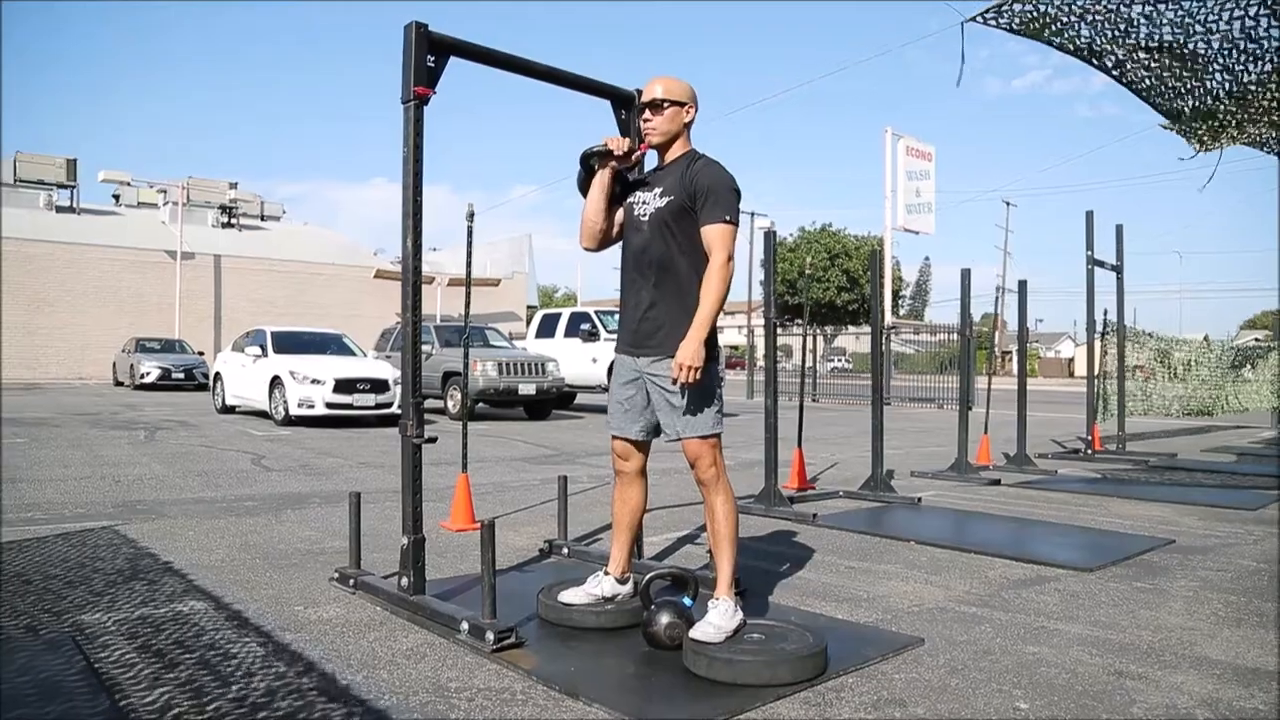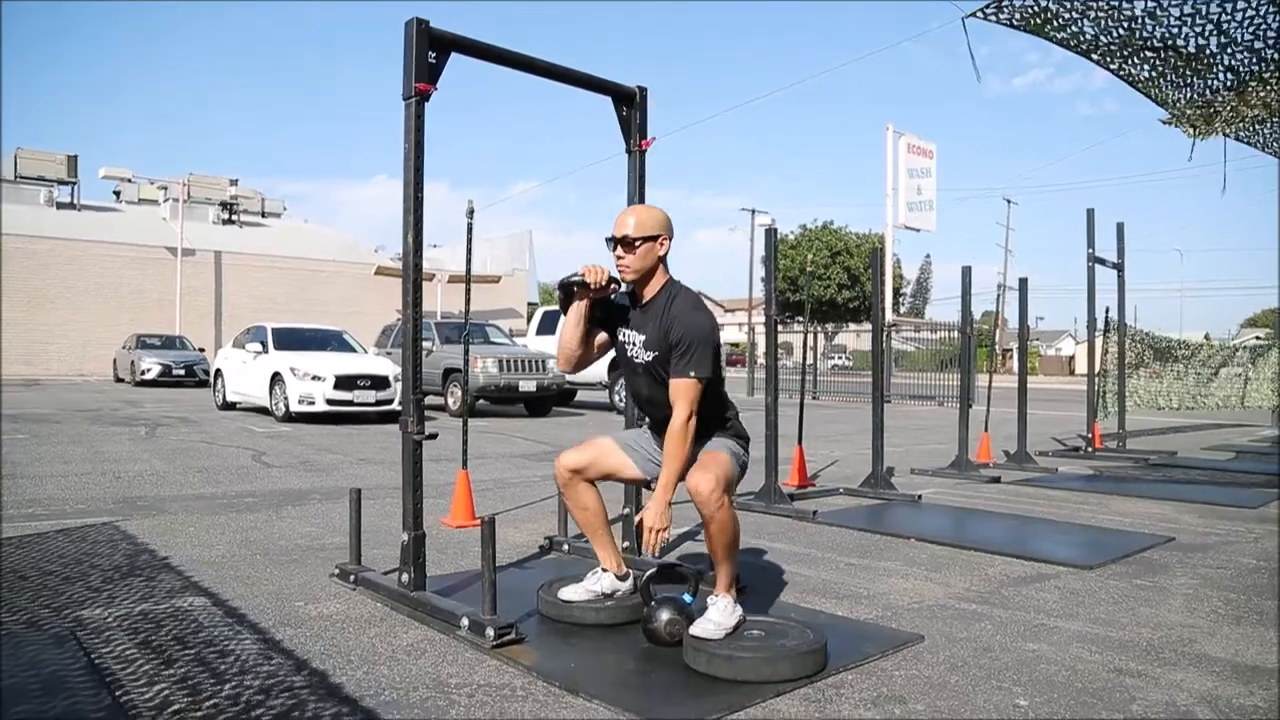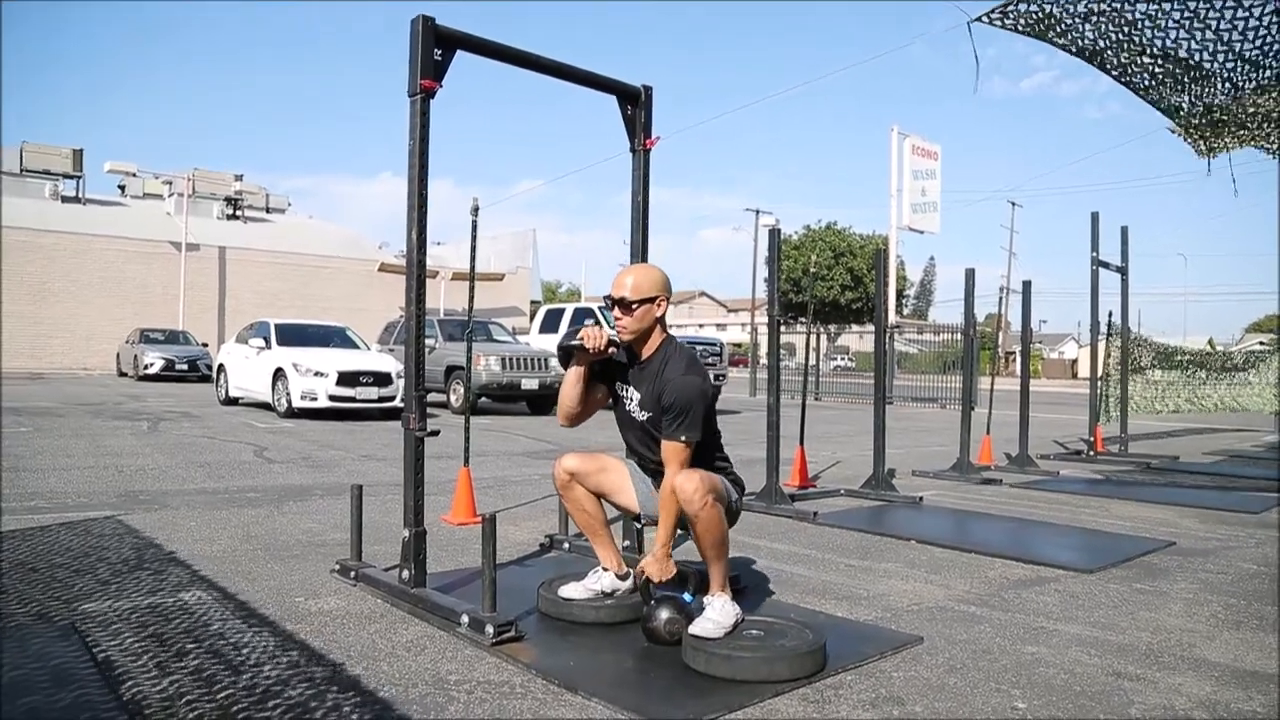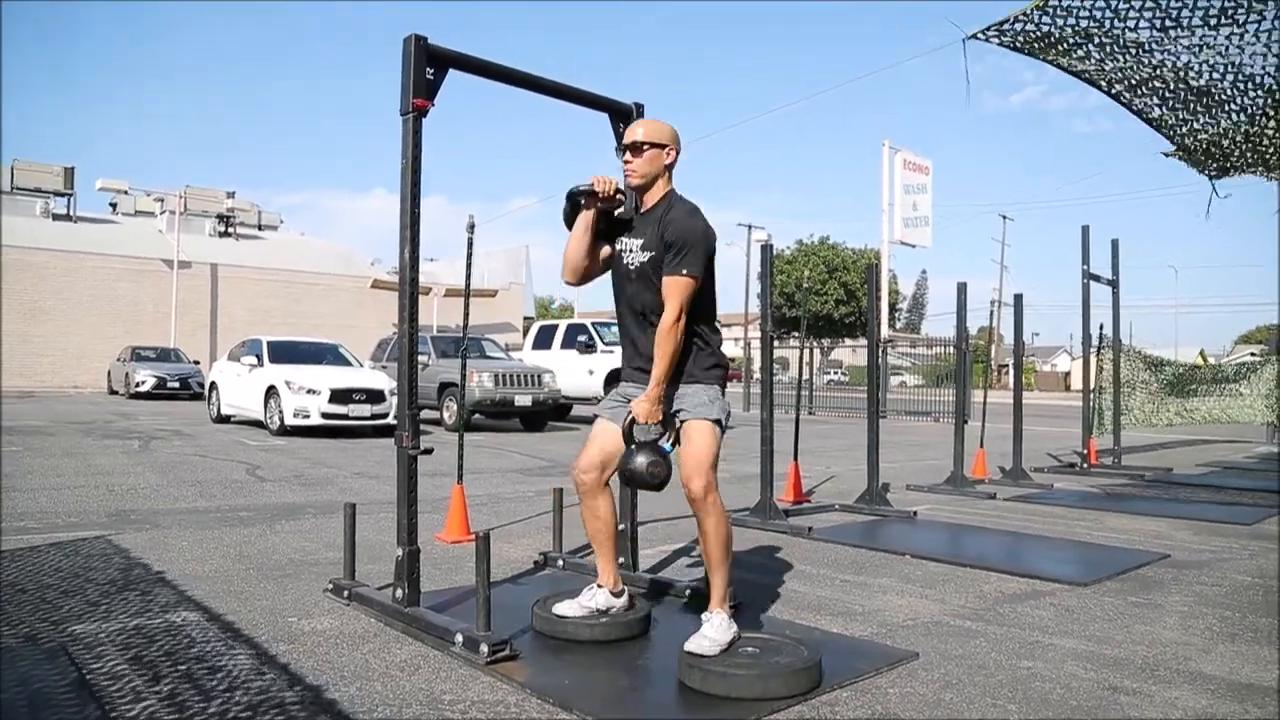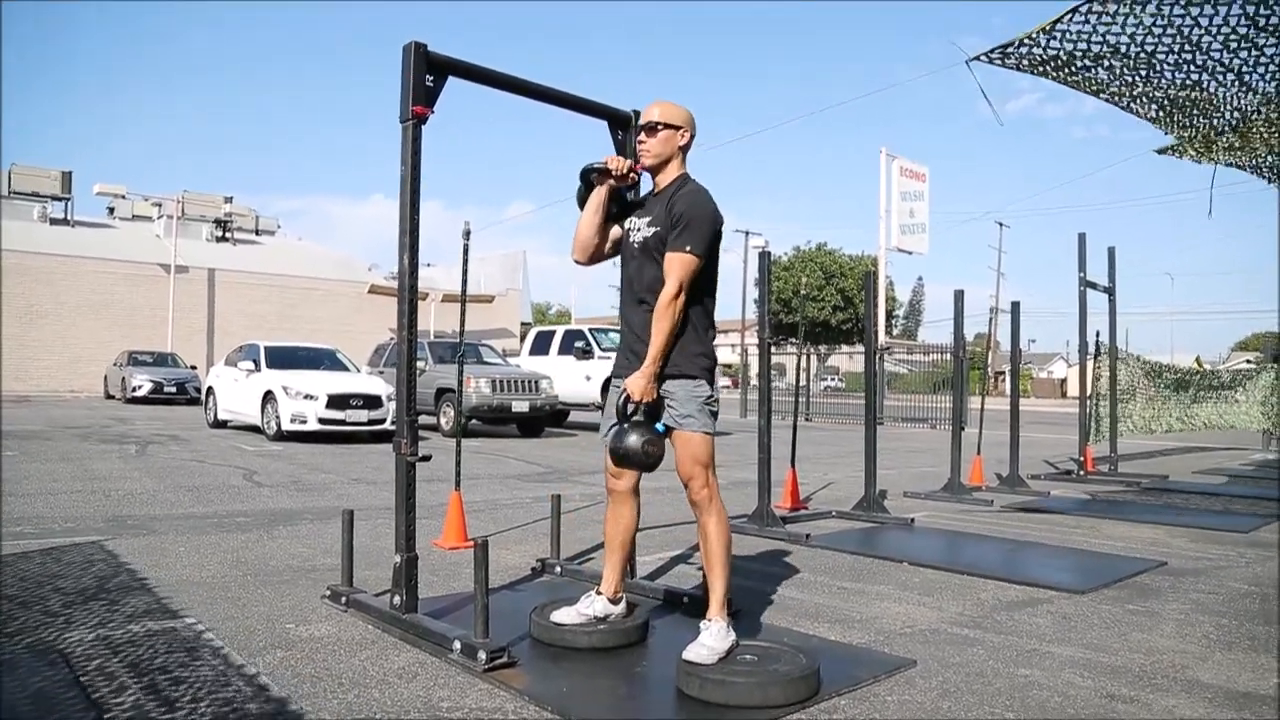
dt=1s
person 1, frame 1
left shoulder: (707, 176)
right shoulder: (640, 185)
left elbow: (720, 261)
right elbow: (592, 238)
left wrist: (696, 337)
right wrist: (607, 170)
left hip: (681, 350)
right hip: (631, 348)
left knee: (706, 466)
right knee: (626, 462)
left ankle: (725, 601)
right ankle: (616, 576)
person 1, frame 2
left shoulder: (688, 316)
right shoulder: (620, 307)
left elbow: (685, 417)
right elbow: (569, 362)
left wrist: (660, 500)
right wrist: (582, 301)
left hip: (714, 438)
right hip: (657, 436)
left knee: (704, 486)
right knee: (569, 466)
left ankle: (725, 598)
right ankle: (614, 573)
person 1, frame 3
left shoulder: (682, 377)
right shoulder: (616, 357)
left elbow: (675, 476)
right elbow: (569, 416)
left wrist: (661, 552)
right wrist: (581, 360)
left hip: (712, 489)
left knee: (690, 487)
right knee: (568, 468)
left ankle: (721, 598)
right ankle: (614, 571)
person 1, frame 4
left shoulder: (684, 221)
right shoulder: (623, 224)
left elbow: (673, 316)
right elbow: (573, 273)
left wrist: (654, 396)
right wrist: (590, 211)
left hip: (695, 377)
right hip: (637, 375)
left knee: (697, 485)
right knee: (587, 472)
left ankle: (719, 614)
right ankle: (609, 588)
person 1, frame 5
left shoulder: (692, 202)
right shoulder: (638, 207)
left elbow: (673, 293)
right elbow: (584, 253)
left wrist: (650, 371)
right wrist: (603, 188)
left hip: (679, 369)
right hip: (631, 366)
left knee: (699, 487)
right knee: (619, 482)
left ankle: (717, 622)
right ankle: (608, 596)
